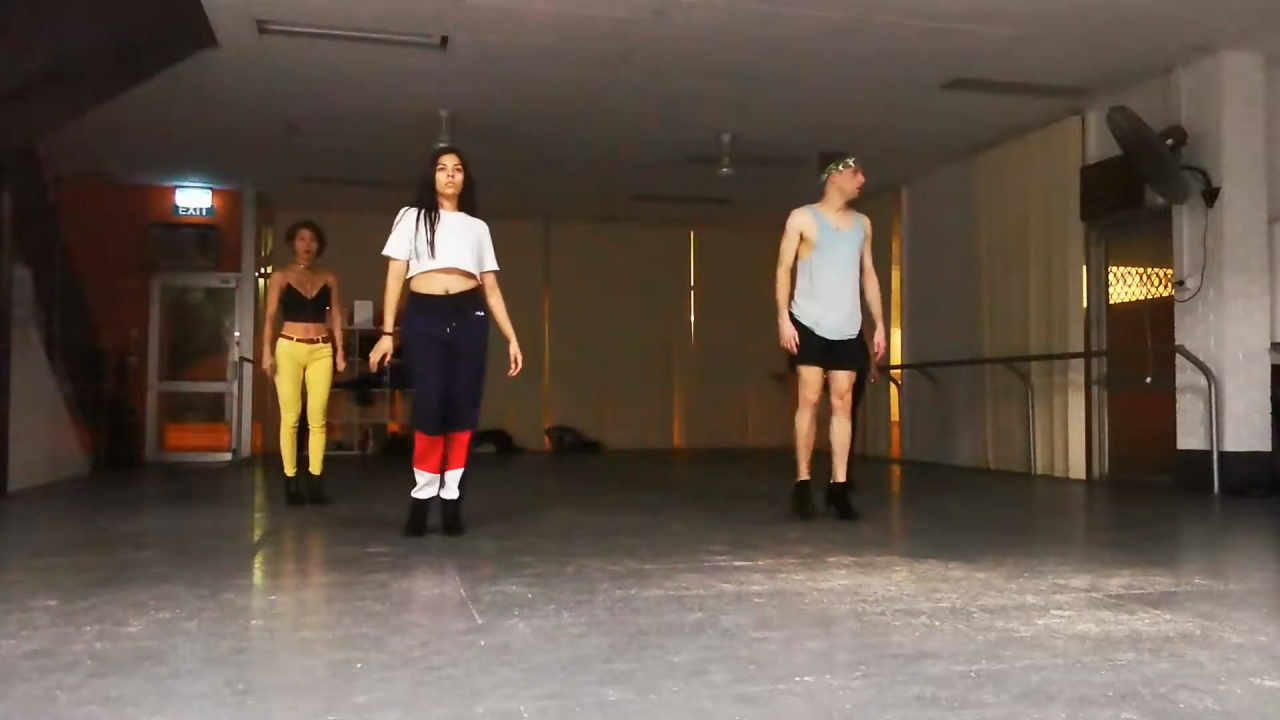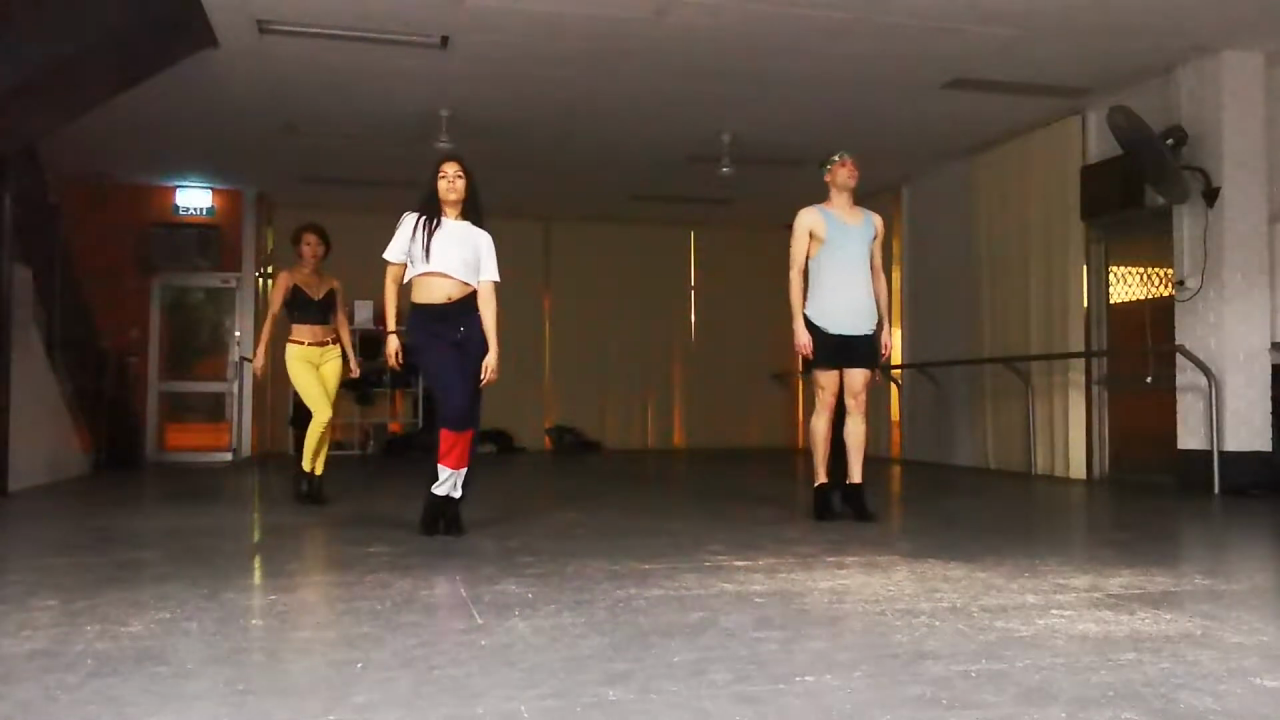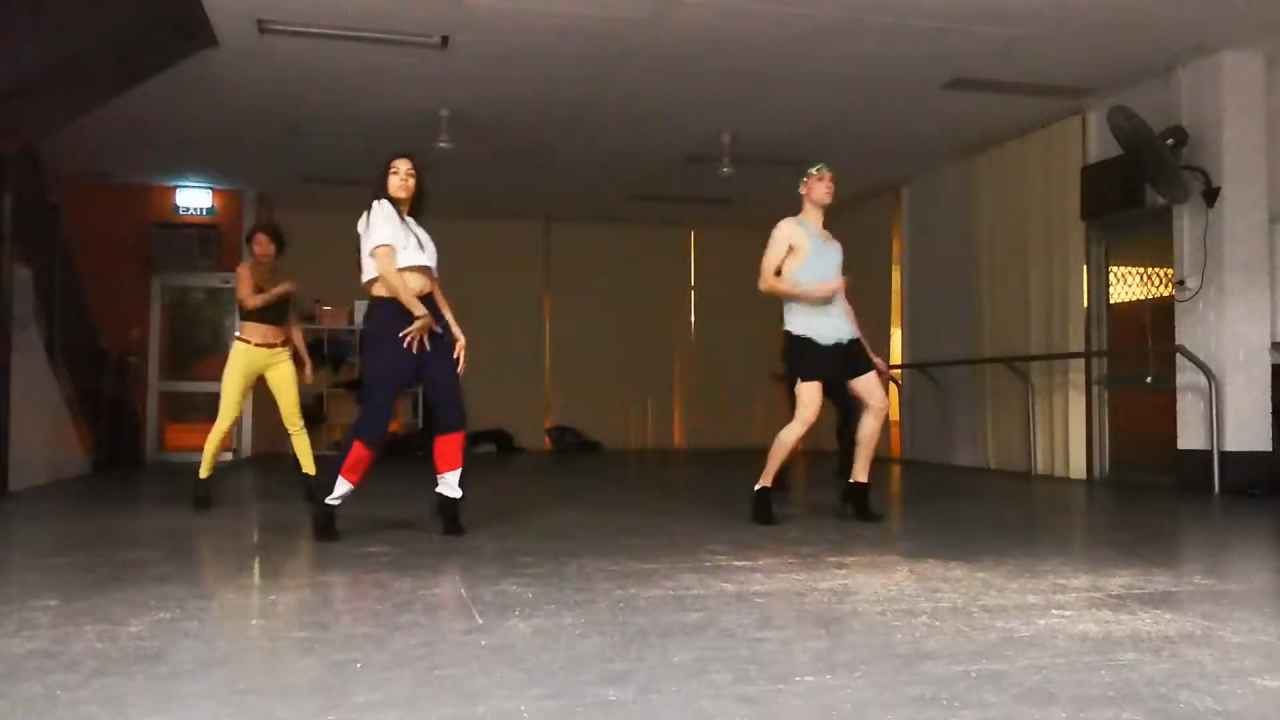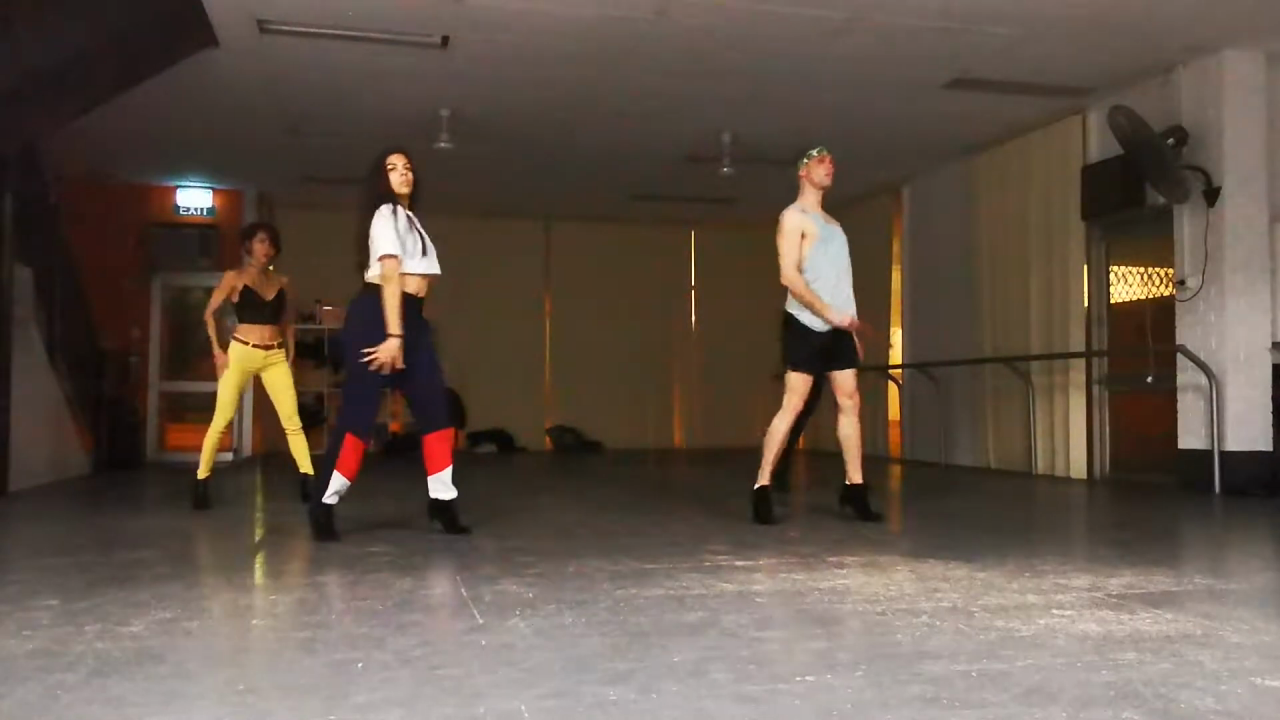
dt=1s
person 1, frame 1
left shoulder: (478, 228)
right shoulder: (412, 217)
left elbow: (491, 287)
right elbow: (394, 276)
left wrist: (512, 338)
right wrist: (387, 332)
left hip: (469, 317)
right hip: (423, 317)
left knee: (463, 409)
right knee: (430, 405)
left ankle: (450, 498)
right ankle: (422, 496)
person 1, frame 2
left shoulder: (480, 237)
right shoulder: (414, 223)
left elbow: (487, 294)
right elbow: (392, 280)
left wrist: (493, 349)
right wrist: (390, 332)
left hip: (468, 323)
right hip: (426, 325)
left knee: (467, 413)
right knee: (455, 405)
left ankle: (451, 499)
right ankle: (441, 492)
person 1, frame 3
left shoulder: (418, 231)
right shoulder: (379, 210)
right elbow: (384, 265)
left wrist: (455, 329)
right wrist: (418, 315)
left hip: (427, 322)
right hip: (389, 321)
left knee: (450, 406)
right knee: (376, 415)
left ankle: (448, 498)
right ankle: (330, 503)
person 1, frame 4
left shoulder: (407, 216)
right shoulder: (387, 212)
right elbow: (390, 276)
left wrist: (406, 332)
right wrist: (394, 336)
left hip: (409, 320)
right hip: (375, 316)
left knee: (434, 407)
right knee: (359, 410)
left ankle: (442, 501)
right ankle: (323, 504)
person 2, frame 1
left shoulder: (862, 224)
right shoulder: (802, 218)
left elbow: (868, 275)
right elbow: (784, 270)
left wrist: (879, 324)
right wrist: (784, 318)
left hip: (848, 328)
right hip: (809, 324)
left knee: (843, 403)
right knee: (809, 401)
left ankle: (838, 486)
right ankle: (802, 482)
person 2, frame 2
left shoulder: (873, 221)
right shoulder: (809, 217)
left elbow: (878, 274)
right elbow: (795, 272)
left wrist: (885, 324)
right wrist: (798, 323)
left hip: (862, 326)
right hip: (823, 324)
left knee: (856, 403)
right knee: (825, 403)
left ankle: (854, 487)
right ankle: (822, 486)
person 2, frame 3
left shoulder: (835, 243)
right shoulder: (788, 229)
right elbow: (766, 281)
left wrist: (867, 349)
right wrist: (813, 291)
left hip: (844, 339)
right hip: (806, 338)
left knee: (877, 403)
right knee: (806, 416)
left ankle: (856, 487)
right ankle: (763, 489)
person 2, frame 4
left shoulder: (831, 224)
right shoulder: (793, 216)
right elbow: (790, 276)
left wrist: (848, 323)
right wrist: (831, 313)
left hip: (838, 325)
right hip: (806, 323)
left knee: (849, 401)
right knee: (793, 405)
left ankle: (854, 488)
right ankle: (761, 487)
person 3, frame 1
left shoulder: (329, 279)
right shoulder: (280, 277)
left elbow: (335, 317)
right elbow: (270, 316)
left wrist: (340, 351)
right wrist: (267, 351)
left hip: (321, 350)
right hip: (289, 348)
left knee: (317, 418)
right knee: (290, 417)
left ankle: (315, 481)
right ankle: (291, 481)
person 3, frame 2
left shoulder: (333, 283)
right shoulder: (287, 278)
left elbow: (341, 321)
right elbow: (272, 315)
left wrist: (351, 356)
right wrist: (261, 351)
left hip: (331, 353)
right hip: (299, 352)
left knee: (325, 417)
right knee: (323, 412)
left ankle: (316, 481)
right ankle: (304, 471)
person 3, frame 3
left shoulder: (286, 285)
right shoulder: (246, 269)
left elbow: (292, 324)
right elbow: (250, 301)
left wrist: (306, 359)
right wrist: (279, 290)
left hip: (280, 356)
right hip: (245, 352)
left knee: (294, 421)
right knee: (226, 419)
left ankle: (312, 481)
right ankle: (202, 482)
person 3, frame 4
left shoulder: (281, 281)
right shoulder: (235, 277)
right elbow: (210, 312)
left wrist: (289, 349)
right wrist: (217, 349)
left hip: (276, 357)
right hip: (242, 354)
left knee: (292, 420)
right knee: (222, 420)
left ankle: (308, 480)
right ankle: (201, 481)
